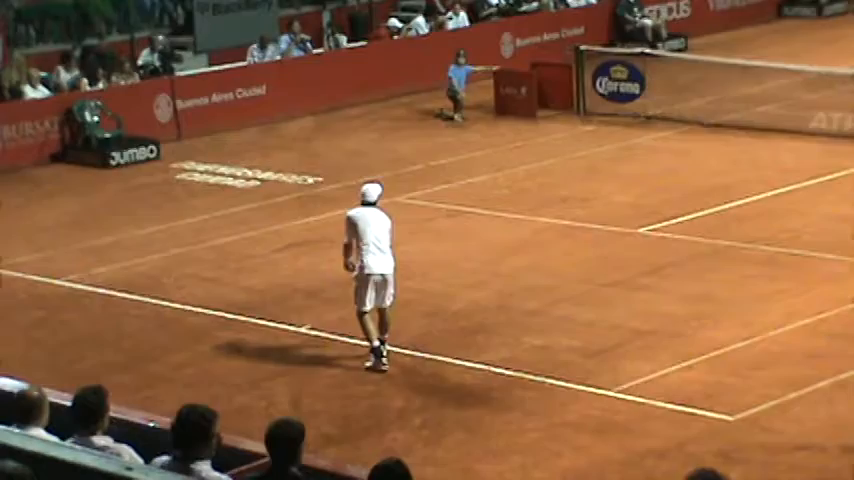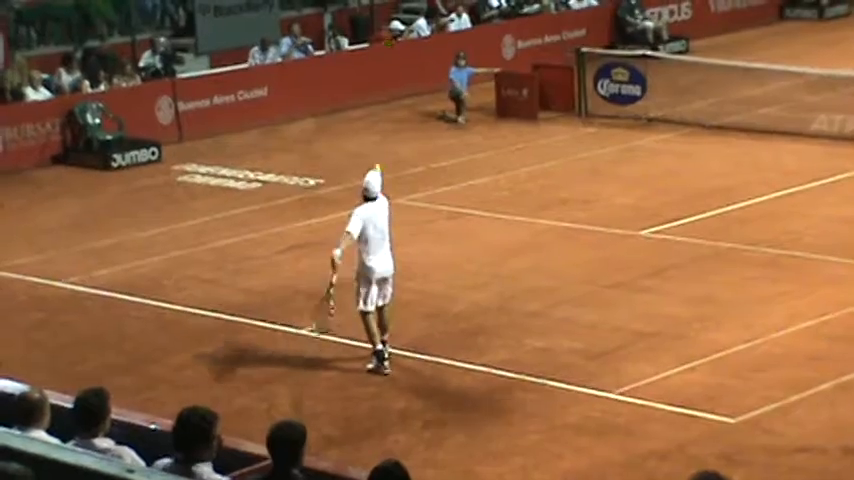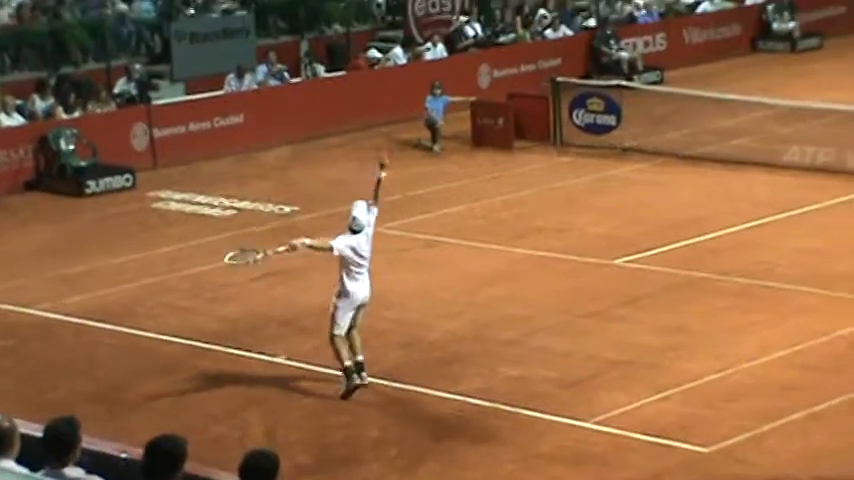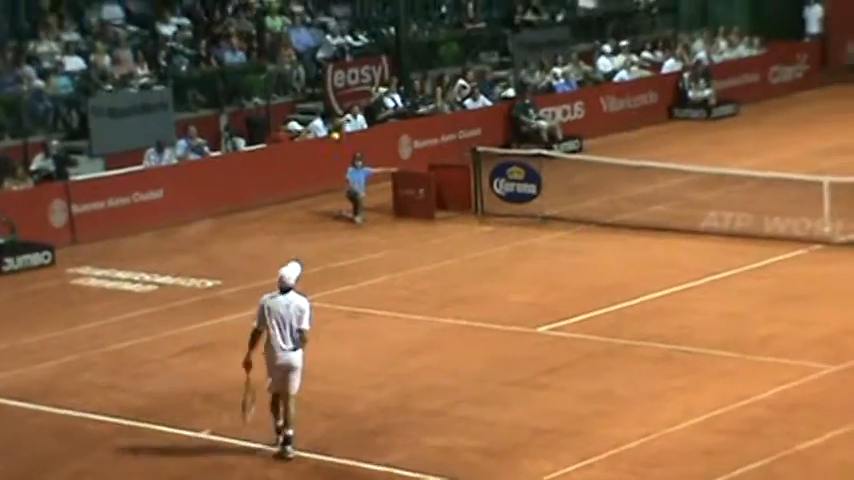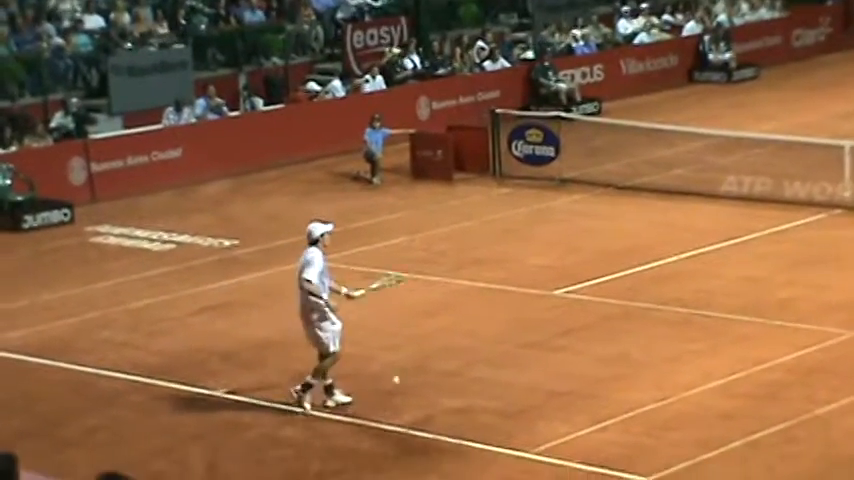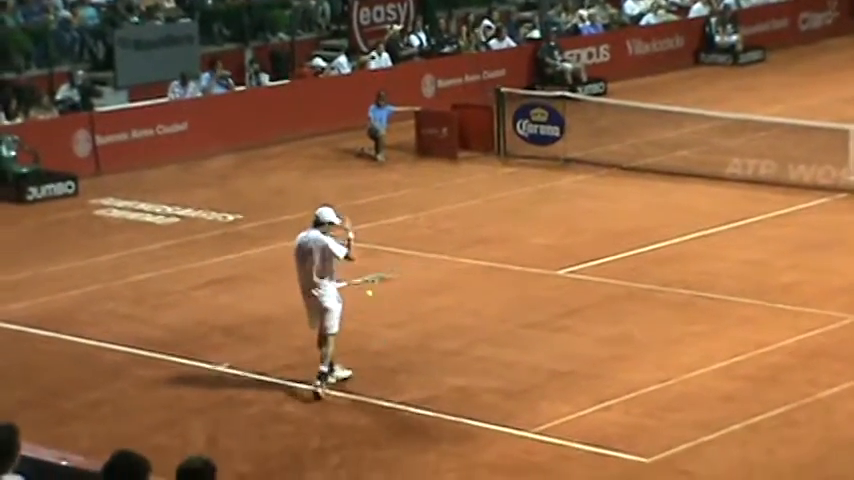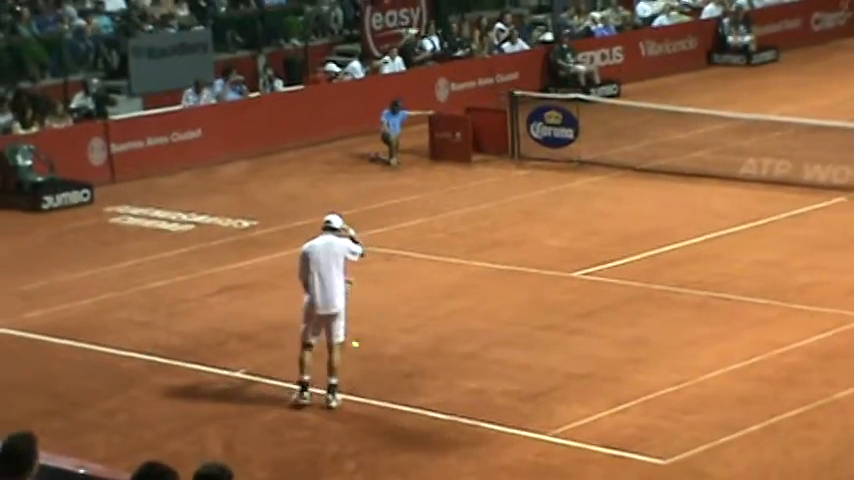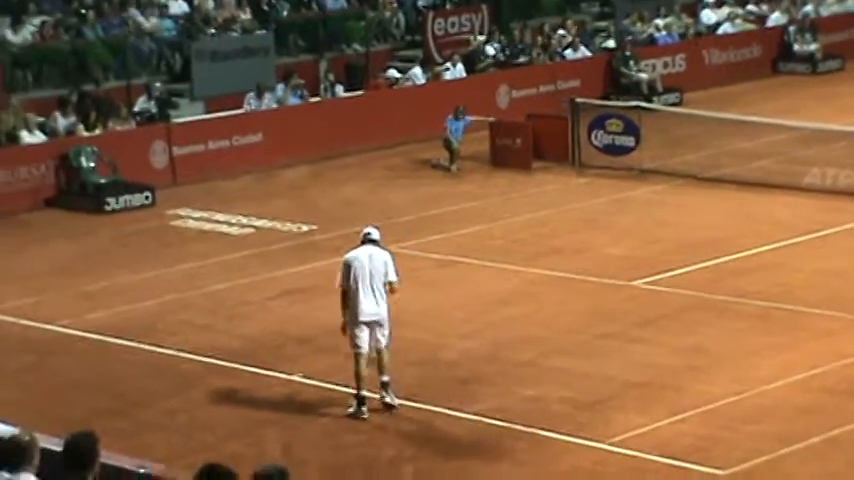
dt=0.5s
person 1, frame 1
left shoulder: (352, 215)
right shoulder: (384, 217)
left elbow: (349, 243)
left wrist: (347, 260)
left hip: (368, 269)
right hip: (387, 267)
left knee: (363, 313)
right knee: (383, 308)
left ankle: (378, 356)
right ankle: (382, 348)
person 1, frame 2
left shoulder: (360, 212)
right shoulder: (383, 203)
left elbow: (350, 234)
right elbow: (379, 193)
left wrist: (337, 252)
right wrist: (378, 174)
left hip: (369, 269)
right hip: (387, 266)
left knee: (367, 313)
right knee: (382, 308)
left ankle: (381, 359)
right ankle: (384, 349)
person 1, frame 3
left shoulder: (347, 241)
right shoulder: (368, 230)
left elbow: (328, 245)
right elbow: (374, 202)
left wrist: (304, 242)
right wrist: (381, 175)
left hip: (349, 293)
right hip: (364, 290)
left knee: (336, 336)
right knee: (351, 329)
left ankle: (350, 376)
right ankle: (360, 371)
person 1, frame 4
left shoulder: (266, 301)
right shoulder: (302, 302)
left elbow: (257, 331)
right elbow: (304, 335)
left wrist: (249, 356)
right wrist: (301, 348)
left hip: (274, 355)
right hip: (293, 356)
left knee: (276, 395)
right knee: (289, 398)
left ankle: (279, 434)
right ankle: (286, 444)
person 1, frame 5
left shoulder: (314, 256)
right shoulder: (314, 257)
left elbow: (326, 282)
right elbow: (304, 283)
left wrist: (346, 291)
right wrist: (326, 300)
left hip: (315, 312)
right hip: (318, 314)
left knee: (324, 353)
right knee: (333, 354)
left ankle: (330, 393)
right ankle: (303, 389)
person 1, frame 6
left shoulder: (301, 238)
right shoulder: (324, 240)
right elbow: (350, 256)
right wrist: (349, 233)
left hip: (308, 293)
right hip: (325, 294)
left knee: (322, 332)
right knee: (329, 336)
left ankle: (331, 370)
right ankle: (320, 380)
person 1, frame 7
left shoulder: (307, 248)
right shoulder: (343, 243)
left elbow: (303, 282)
right elbow: (362, 252)
right wrist: (351, 232)
left hip: (314, 305)
right hip: (336, 304)
left knee: (307, 346)
right knee: (334, 347)
left ankle: (303, 390)
right ankle: (332, 394)
person 1, frame 8
left shoulder: (349, 258)
right shoulder: (384, 255)
left elbow: (344, 292)
right elbow: (394, 288)
left wrist: (344, 318)
left hip: (357, 313)
right hip: (380, 312)
left knee: (360, 357)
right knee: (381, 350)
left ankle: (361, 404)
right ankle: (385, 392)
